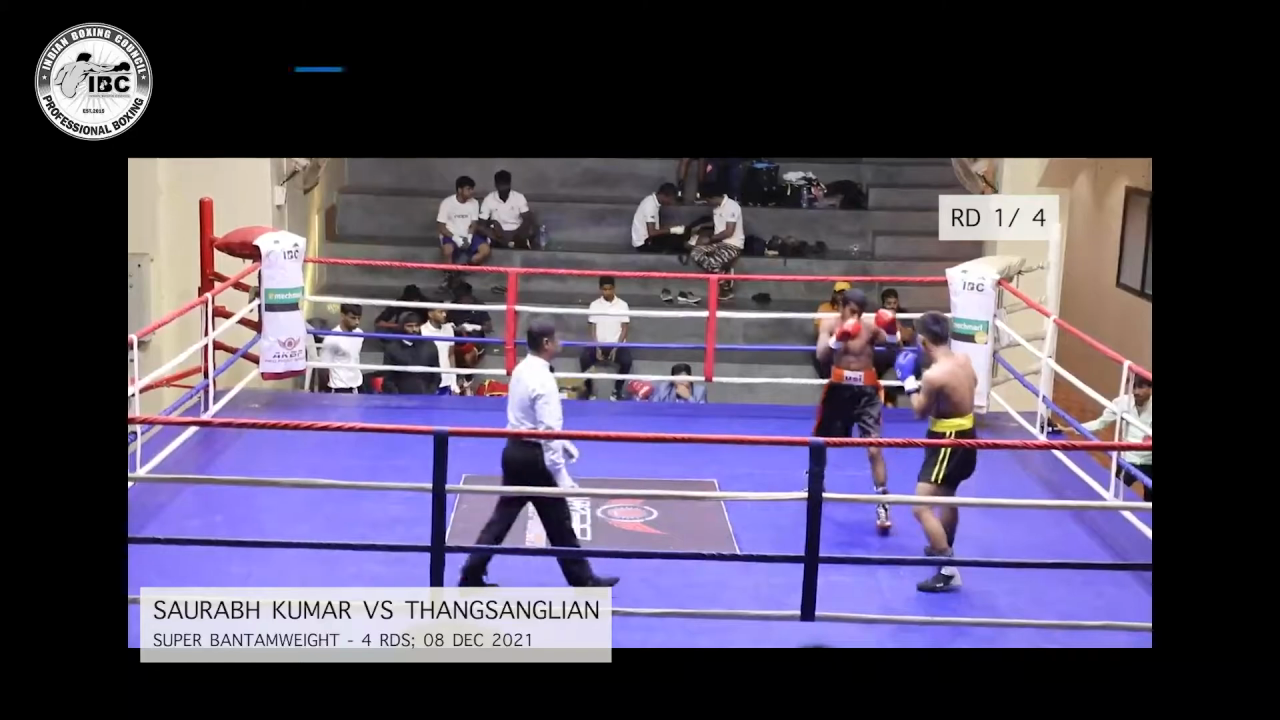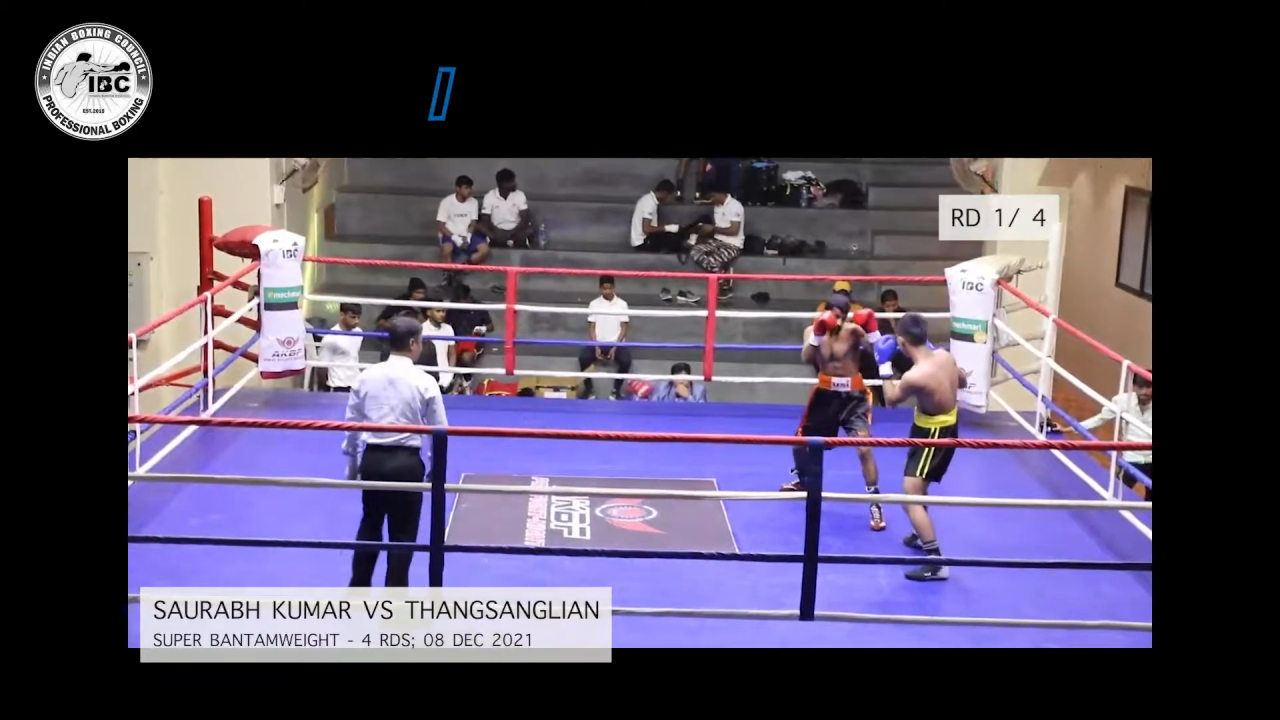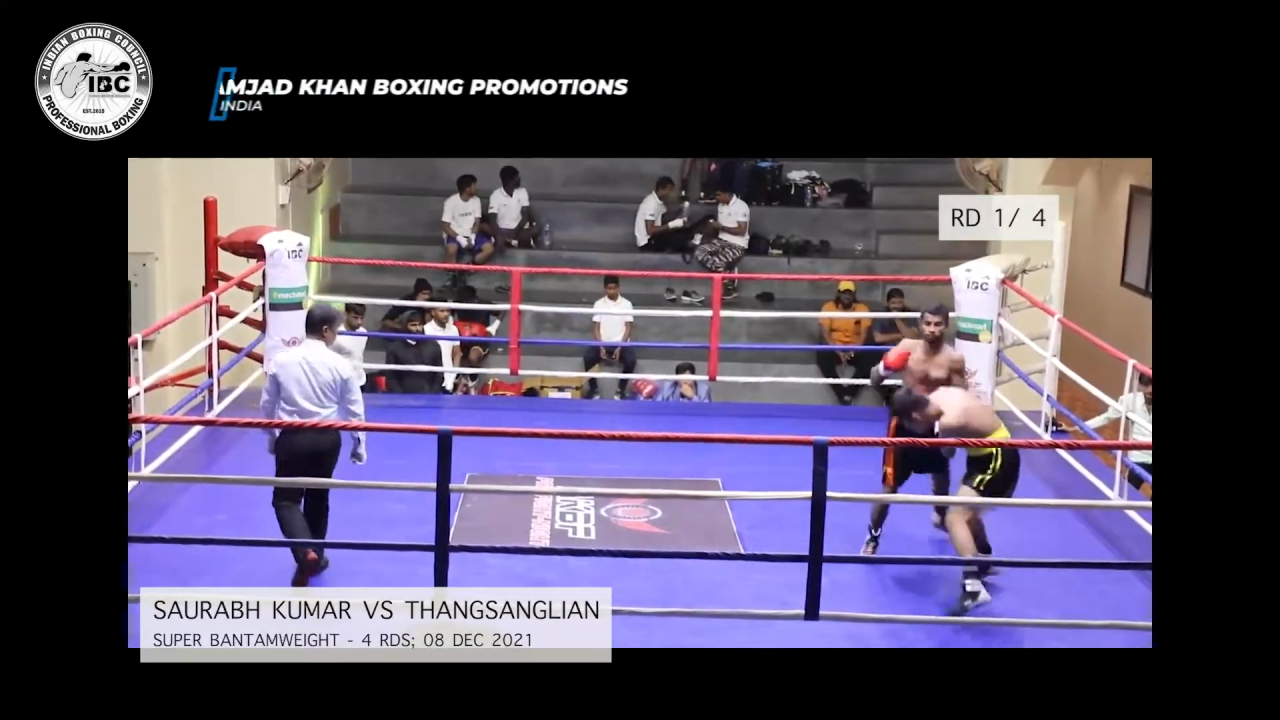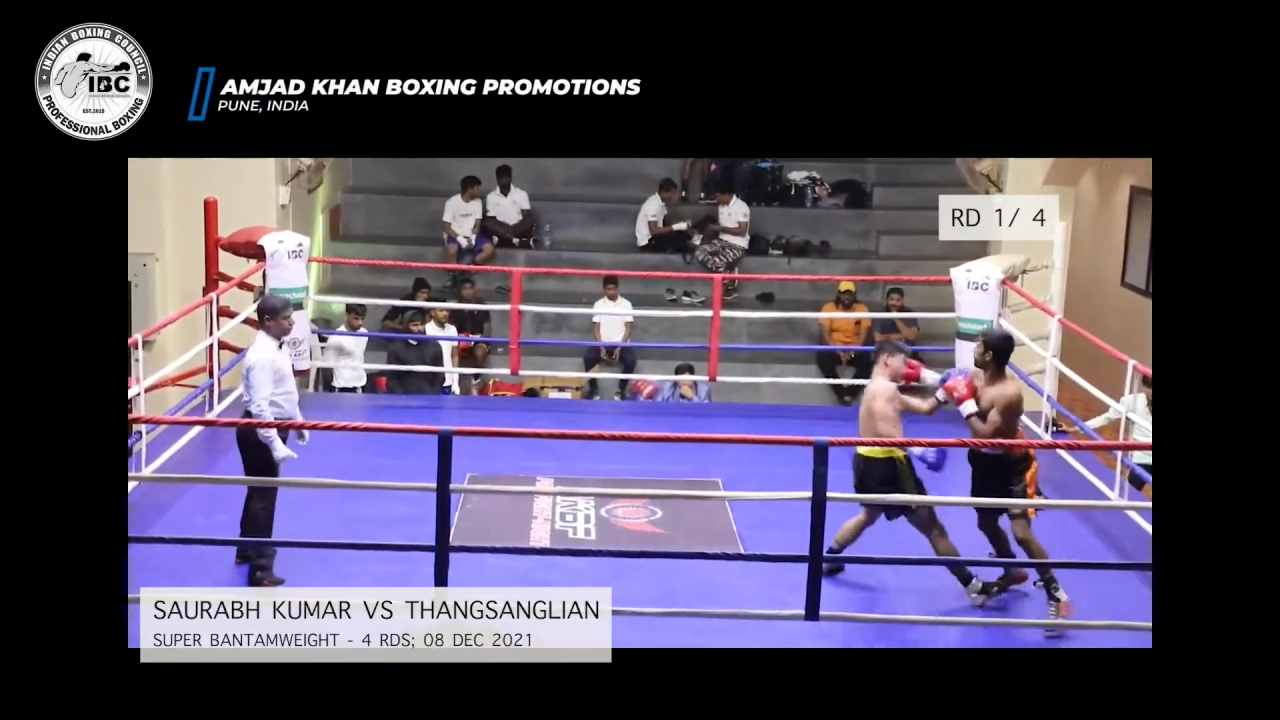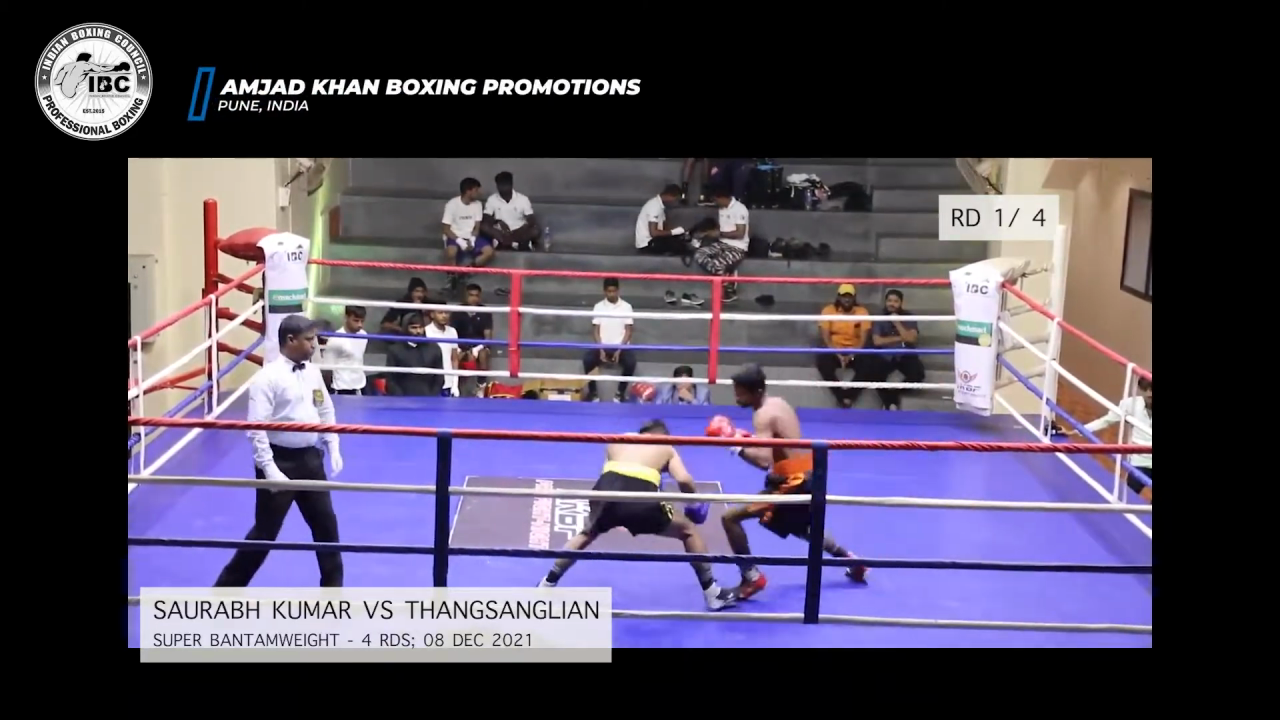
dt=1s
person 1, frame 1
left shoulder: (521, 370)
right shoulder: (543, 380)
right elbow: (548, 431)
left wrist: (563, 444)
right wrist: (560, 475)
left hip: (513, 451)
right hip: (532, 456)
left knee: (505, 513)
right knee: (559, 520)
left ankle: (471, 575)
right ankle: (583, 580)
person 1, frame 2
left shoulder: (366, 377)
right shoulder: (424, 382)
left elbow: (351, 422)
right elbow: (439, 431)
left wrist: (352, 458)
left hip: (373, 459)
right hip: (406, 462)
left knee: (370, 527)
right knee: (402, 536)
left ankle: (358, 589)
person 1, frame 3
left shoulder: (281, 360)
right shoulder: (339, 364)
left elbow: (267, 403)
right elbow: (354, 407)
left wrist: (271, 436)
right wrist: (359, 444)
left hip: (291, 438)
right hip: (325, 438)
left knee: (286, 501)
right knee: (318, 498)
left ankle: (305, 554)
right ankle: (315, 557)
person 1, frame 4
left shoulder: (277, 347)
right shoulder: (261, 356)
right elbow: (259, 406)
left wrist: (298, 421)
right wrist: (275, 443)
left hip: (275, 428)
right hip: (261, 432)
left knee: (259, 492)
right knee: (264, 496)
left ankle: (248, 548)
right ankle: (260, 569)
person 1, frame 5
left shoulder: (312, 373)
right shoulder: (267, 378)
left elbow: (326, 413)
right elbow: (257, 429)
left wrist: (334, 450)
right wrist: (270, 470)
left hip: (310, 458)
right hip: (278, 461)
left knee: (326, 525)
right knee: (266, 530)
left ankle: (332, 587)
right ankle: (227, 586)
person 2, frame 1
left shoulder: (871, 326)
right shoulder: (829, 324)
right elbow: (821, 356)
left wrist: (892, 332)
right wrist: (837, 339)
left hip: (866, 391)
right hip: (838, 389)
left knee: (874, 450)
right knee: (818, 441)
left ankle: (882, 505)
person 2, frame 2
left shoulder: (854, 330)
right shoulder: (812, 330)
right elbow: (806, 358)
left wrist: (872, 331)
right wrist: (818, 334)
left hip: (853, 395)
right hip: (825, 393)
left knee: (864, 450)
right knee: (801, 443)
left ankle: (875, 505)
right ankle: (804, 482)
person 2, frame 3
left shoulder: (954, 357)
right shoulder: (908, 347)
right elbow: (875, 380)
right wrist: (884, 369)
left hip: (935, 424)
right hip: (906, 423)
left knee: (942, 481)
right knee: (891, 489)
left ankle: (940, 513)
right ankle: (872, 536)
person 2, frame 4
left shoulder: (1010, 393)
right shoulder: (978, 377)
left elbow: (987, 436)
left wrist: (966, 407)
left hip: (1011, 463)
right hip: (986, 460)
left knee: (1022, 533)
right knee: (986, 523)
left ankle: (1057, 597)
right ankle: (1014, 570)
person 2, frame 5
left shoulder: (764, 416)
right shoulder: (779, 404)
left elbow: (764, 460)
left wrist: (737, 445)
right wrist: (746, 439)
left hip: (792, 482)
right hip: (805, 475)
left knee: (730, 518)
right knee: (802, 529)
left ankle: (753, 577)
right ankle: (852, 561)
person 3, frame 1
left shoulder: (933, 375)
right shoulder: (964, 360)
left elbow: (921, 412)
left wrist: (908, 378)
left hip: (947, 440)
right hip: (965, 435)
left knee: (922, 508)
right knee: (946, 497)
left ankle: (948, 572)
right ankle: (943, 548)
person 3, frame 2
left shoulder: (915, 377)
right shoulder: (945, 356)
left elbow: (891, 399)
right elbow: (961, 381)
left wrist: (884, 363)
left hip: (932, 434)
right hip: (946, 428)
left knee: (911, 498)
right knee: (918, 487)
left ankle: (936, 563)
right ankle: (921, 536)
person 3, frame 3
left shoulder: (949, 422)
right shoulder: (941, 394)
left elbow: (947, 451)
left wrist: (939, 430)
left hip: (997, 460)
right hip: (992, 454)
left knee: (954, 518)
right knee: (968, 510)
left ankle: (973, 589)
right ankle: (985, 558)
person 3, frame 4
left shoulder: (889, 388)
right shoulder: (885, 387)
left elbow: (924, 407)
right elbow: (882, 431)
right wrist: (917, 450)
left hip: (867, 463)
right hip: (884, 463)
left knee: (869, 516)
right knee: (935, 530)
left ankle: (830, 560)
right ankle: (976, 588)
person 3, frame 5
left shoulder: (616, 443)
right shoulder: (667, 448)
right elbow: (684, 480)
right wrist: (696, 503)
left hip: (608, 486)
right hip: (641, 494)
left knee: (586, 535)
right knee: (688, 531)
left ankle: (548, 584)
right ankle: (713, 594)
